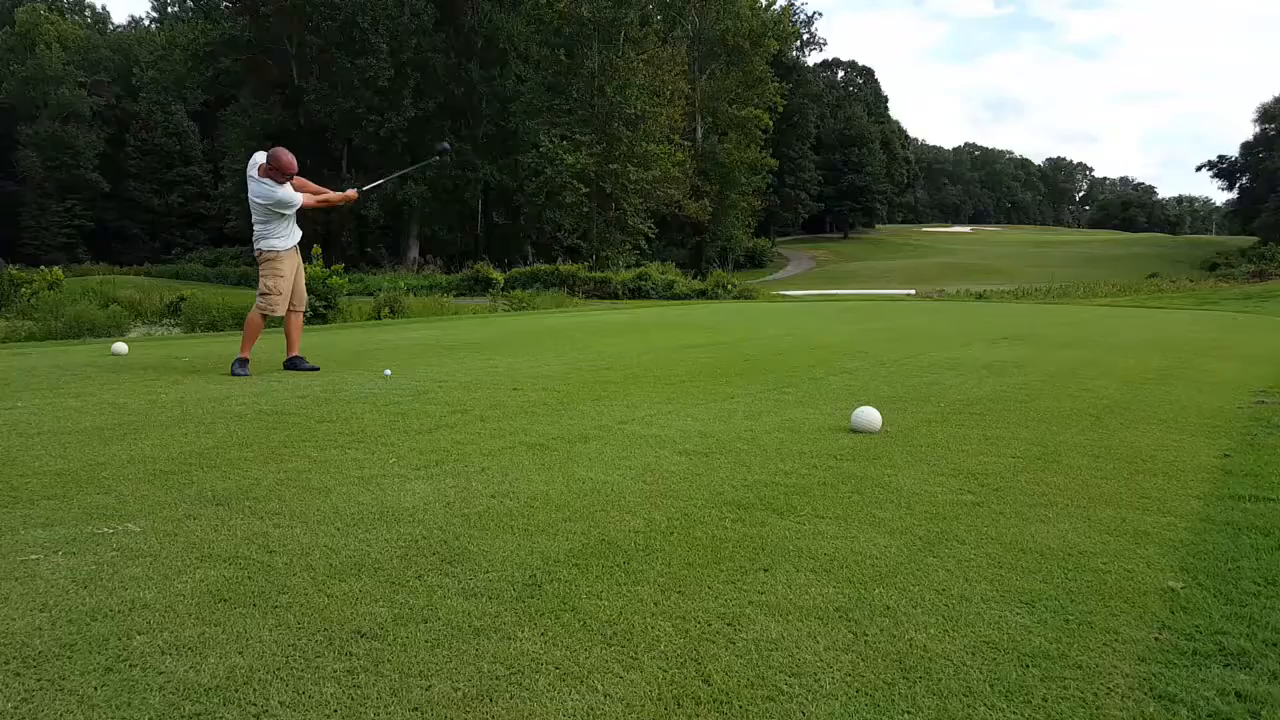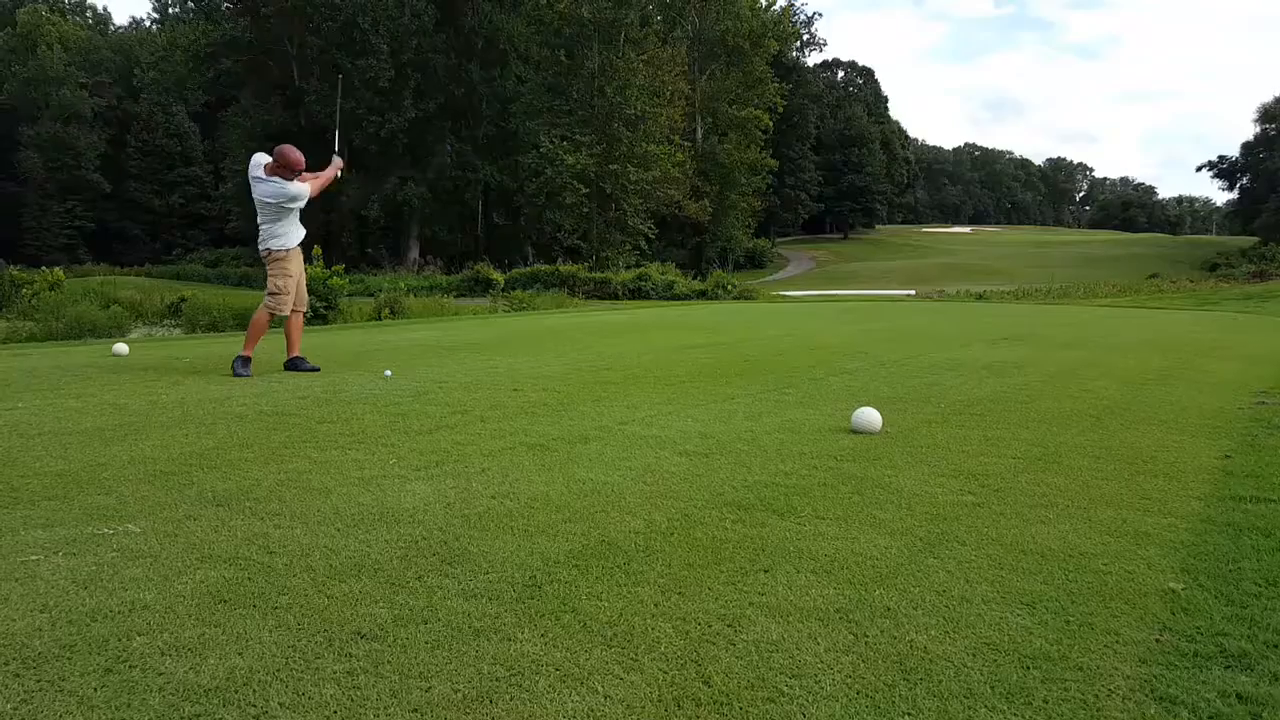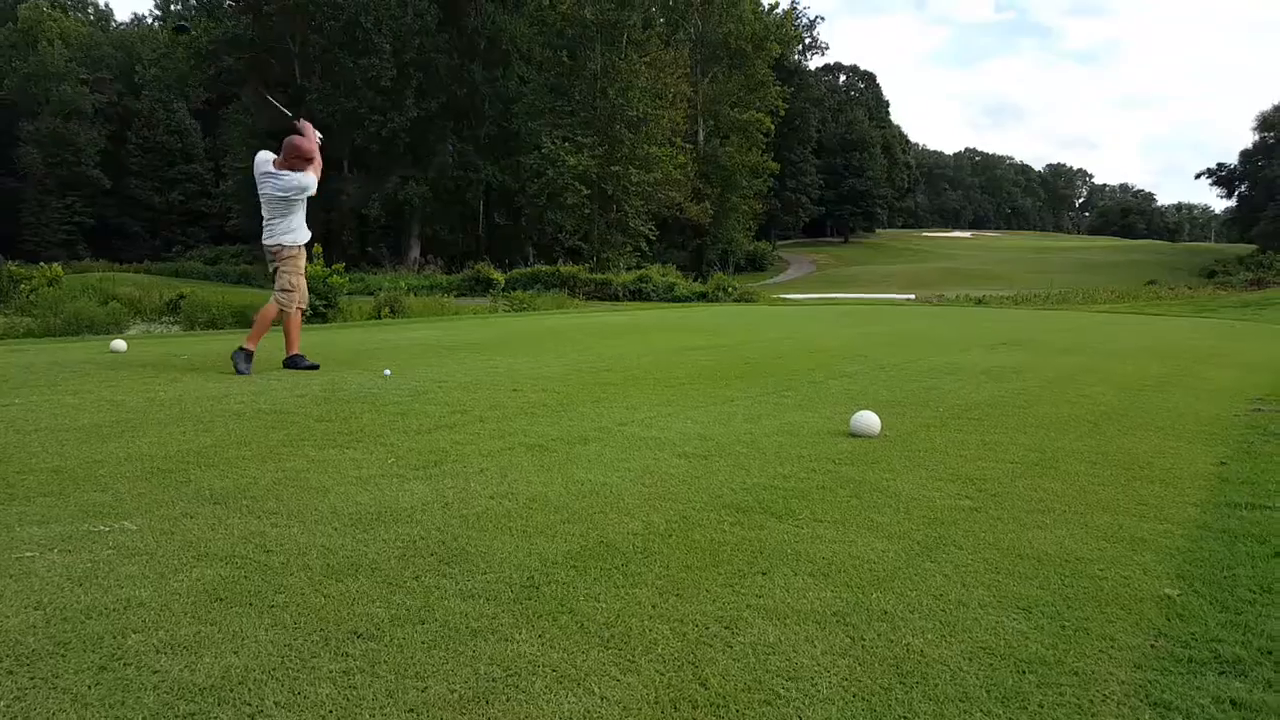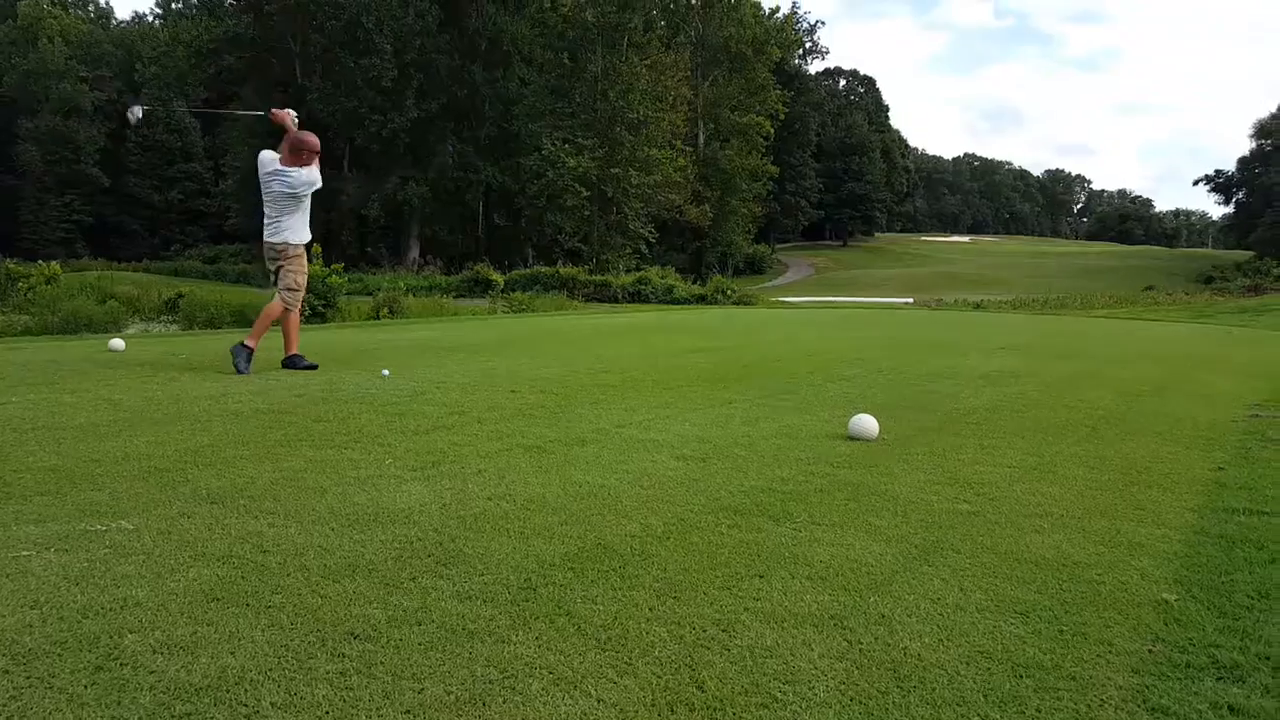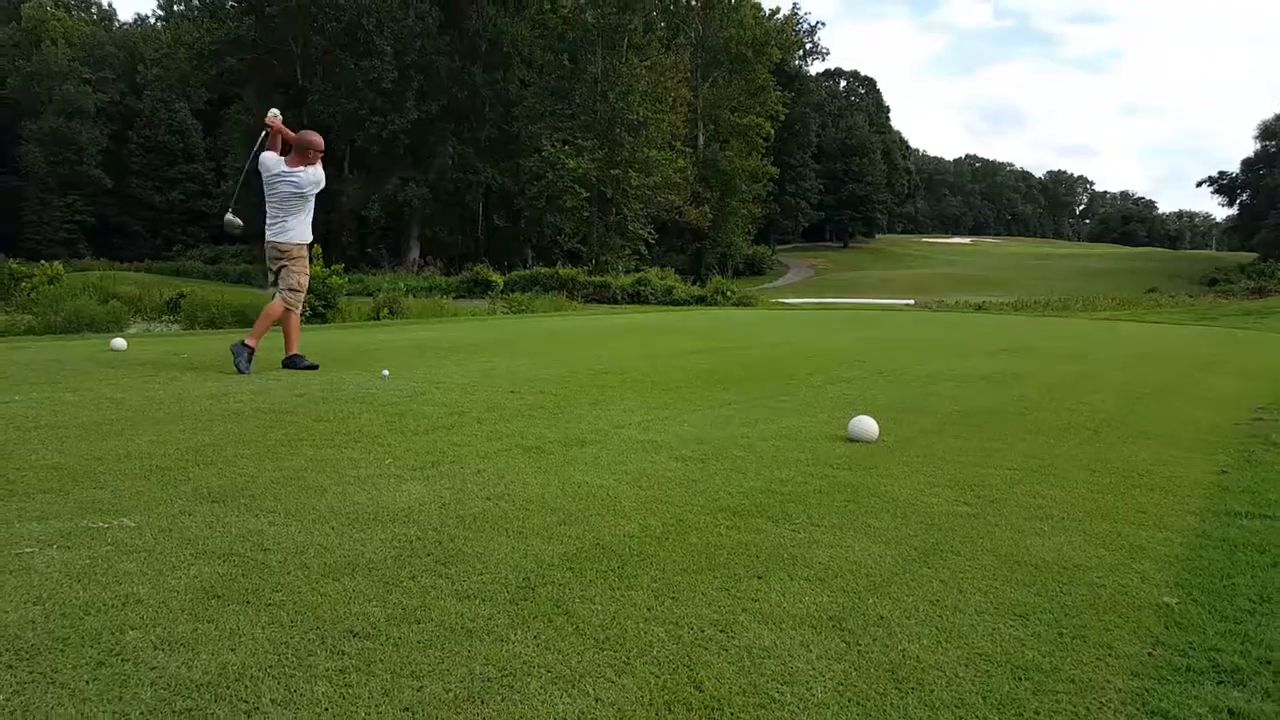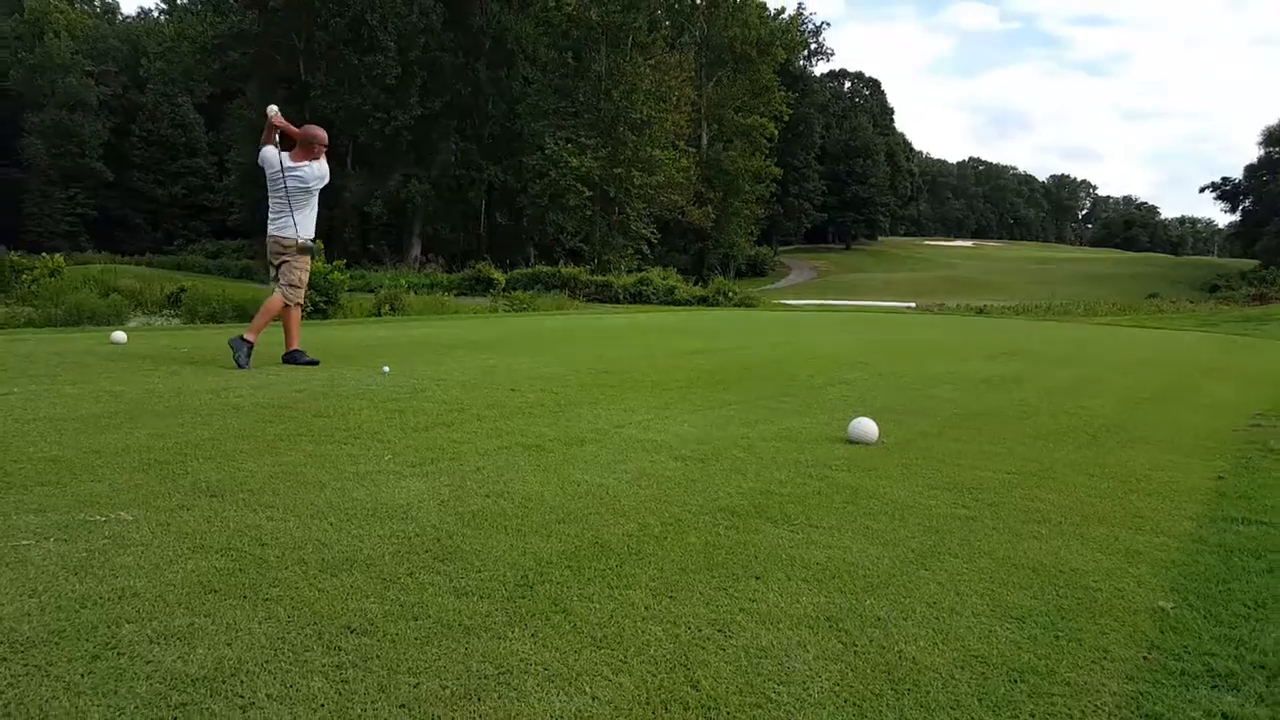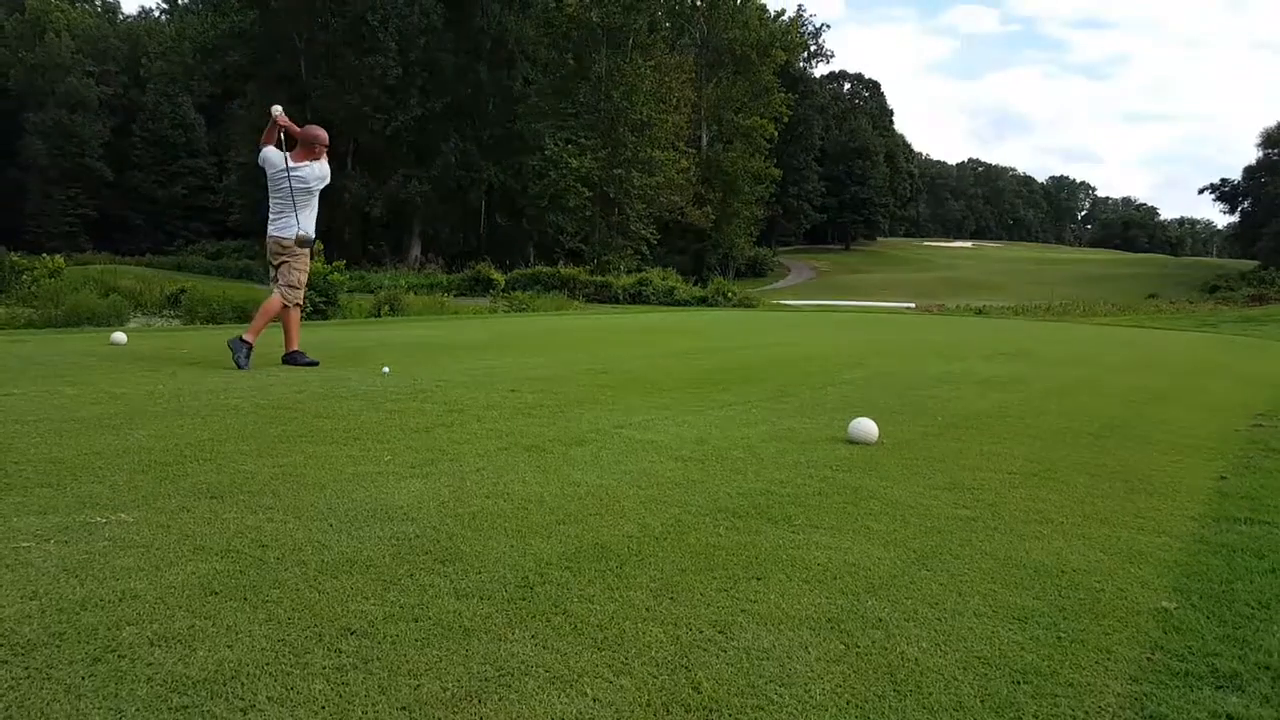
dt=0.1s
person 1, frame 1
left shoulder: (259, 159)
right shoulder: (278, 196)
left elbow: (294, 182)
right elbow: (316, 201)
left wrist: (328, 192)
right wrist: (345, 197)
left hip: (289, 246)
right hip: (275, 251)
left knee: (296, 303)
right knee: (267, 304)
left ankle: (293, 357)
right ankle: (242, 359)
person 1, frame 2
left shoulder: (259, 160)
right shoulder: (285, 191)
left elbow: (302, 180)
right elbow: (314, 188)
left wrist: (319, 175)
right wrist: (334, 166)
left hip: (289, 247)
right hip: (281, 250)
left knee: (297, 304)
right knee: (275, 303)
left ankle: (293, 357)
right ankle: (244, 358)
person 1, frame 3
left shoulder: (262, 160)
right shoulder: (301, 183)
right elbow: (316, 168)
left wrist: (306, 141)
right wrist: (310, 135)
left hip: (279, 243)
right hip: (288, 246)
left knee: (295, 301)
right knee: (282, 300)
left ankle: (293, 355)
right ankle: (246, 350)
person 1, frame 4
left shoulder: (265, 160)
right shoulder: (307, 177)
right elbow: (314, 160)
left wrist: (287, 128)
right wrist: (290, 125)
left hip: (277, 241)
right hip: (291, 245)
left knee: (292, 299)
right knee: (286, 298)
left ankle: (291, 354)
right ankle: (247, 346)
person 1, frame 5
left shoulder: (269, 163)
right shoulder: (314, 177)
right elbow: (316, 160)
left wrist: (275, 131)
right wrist: (284, 131)
left hip: (274, 241)
right hip: (294, 245)
left knee: (294, 299)
right knee: (286, 298)
left ankle: (292, 354)
right ankle: (247, 345)
person 1, frame 6
left shoulder: (272, 159)
right shoulder: (318, 171)
left elbow: (267, 145)
right elbow: (320, 154)
left wrist: (272, 125)
right wrist: (286, 127)
left hip: (276, 236)
right hip: (296, 241)
left knee: (294, 295)
right knee: (286, 293)
left ankle: (292, 350)
right ankle: (246, 339)
person 1, frame 7
left shoulder: (273, 160)
right shoulder: (319, 172)
left elbow: (265, 145)
right elbow: (323, 154)
left wrist: (275, 123)
right wrist: (289, 126)
left hip: (276, 237)
right hip: (296, 242)
left knee: (293, 296)
right knee: (285, 294)
left ankle: (292, 351)
right ankle: (245, 340)
